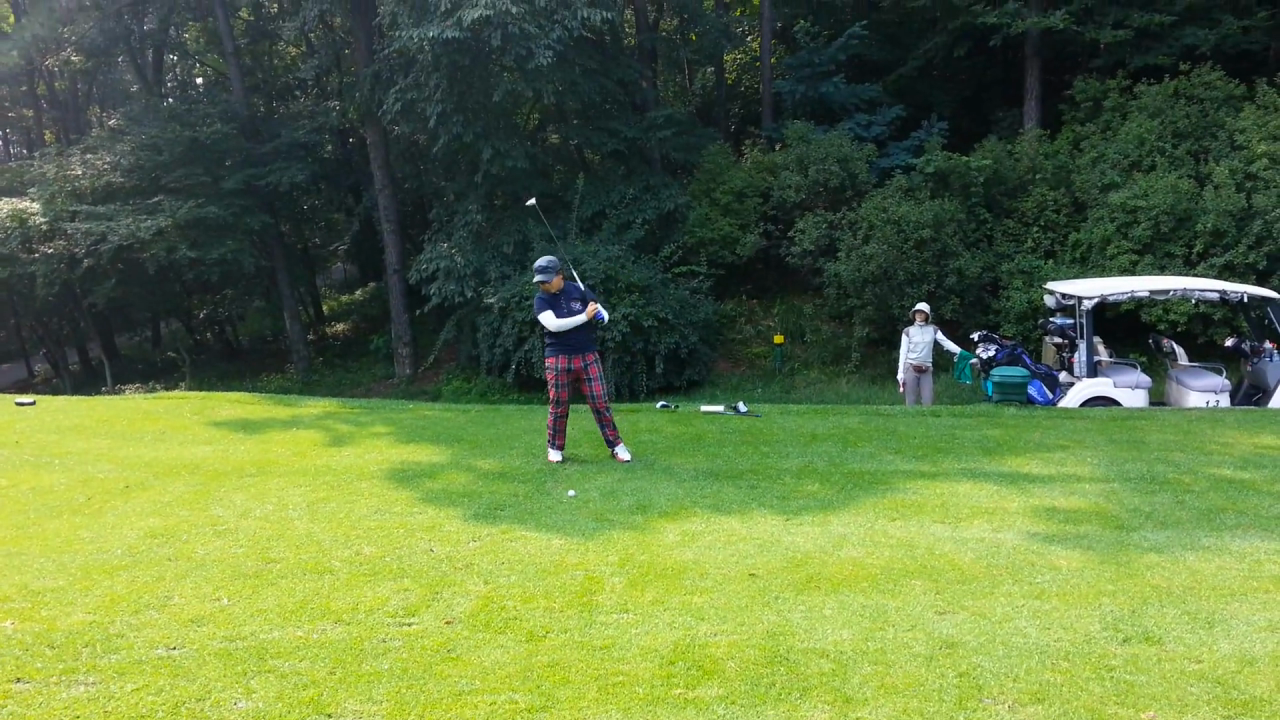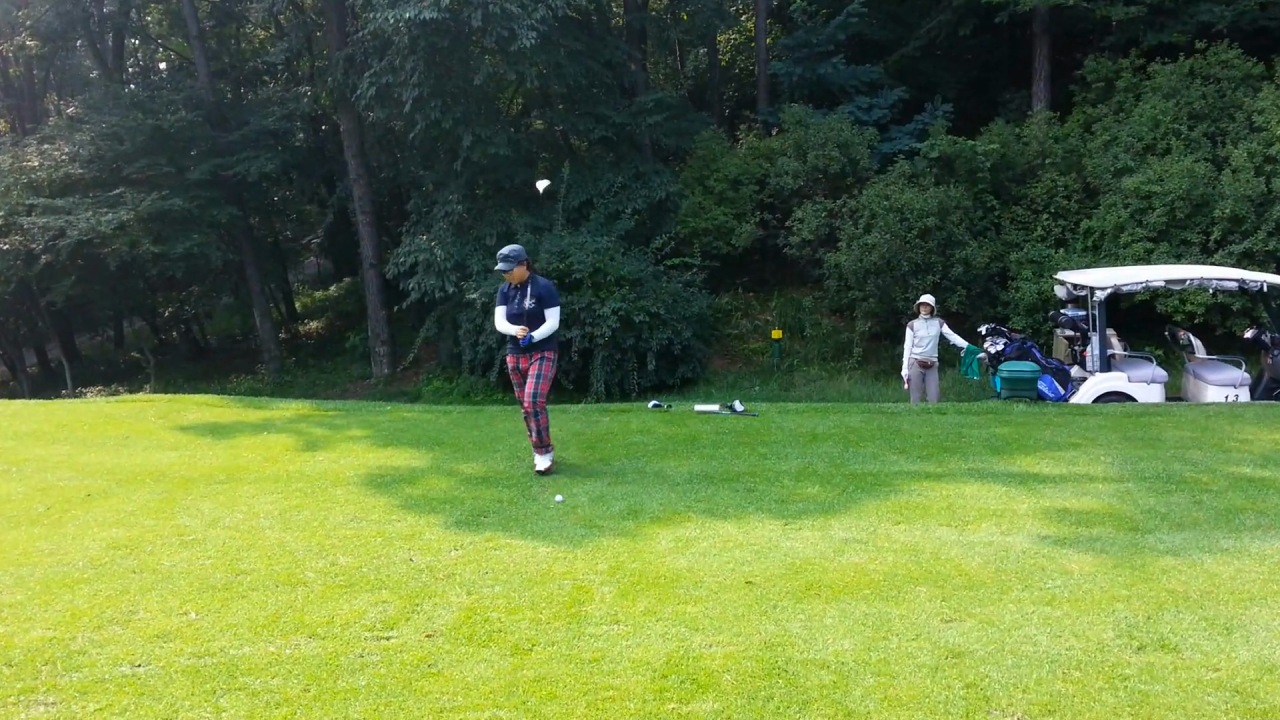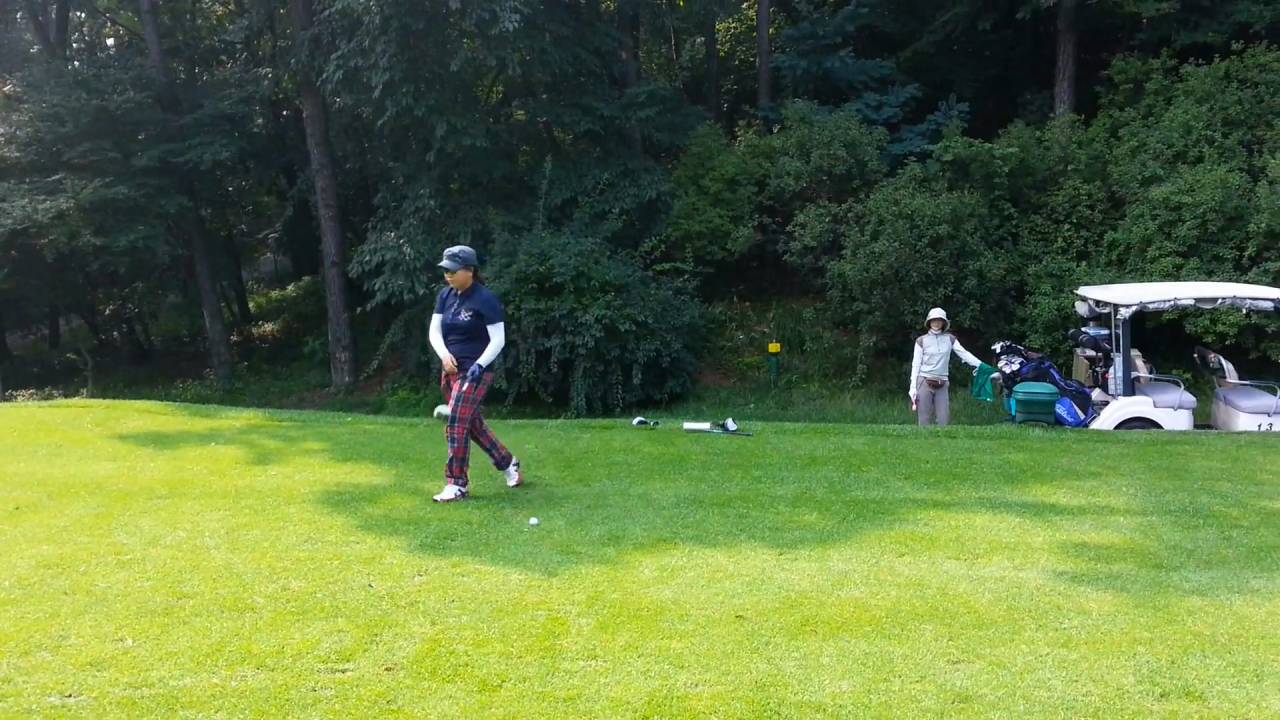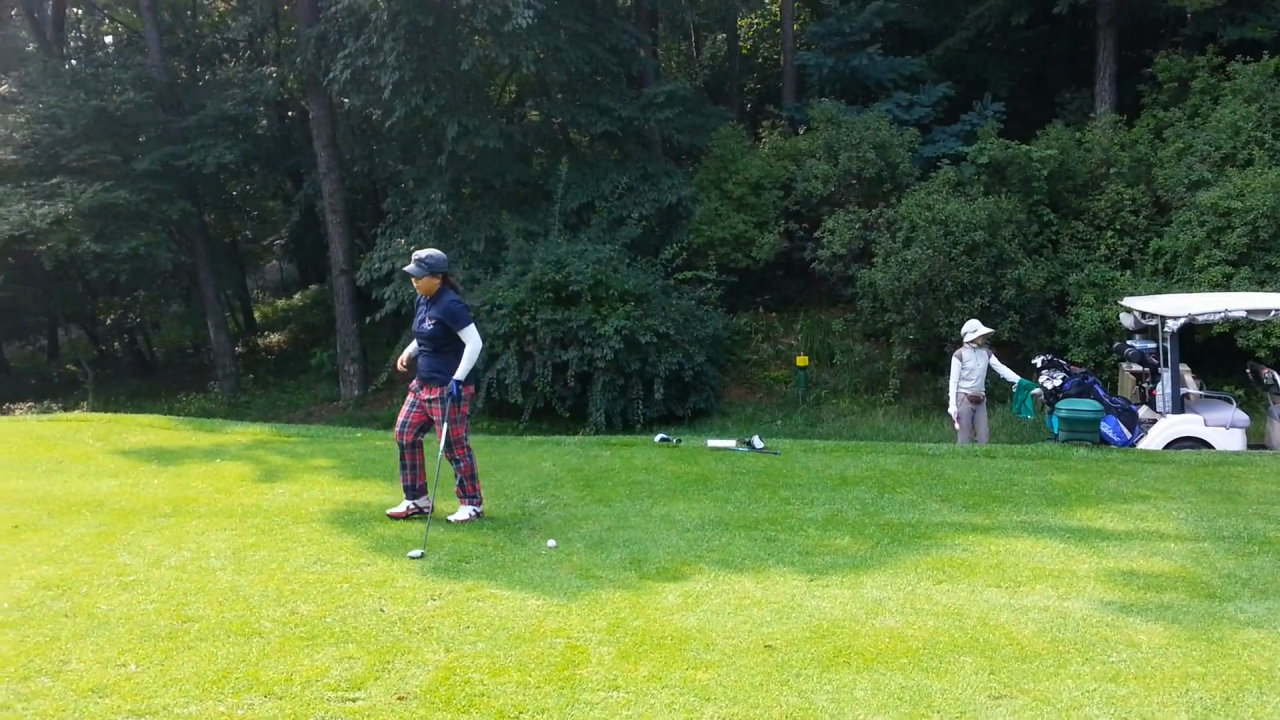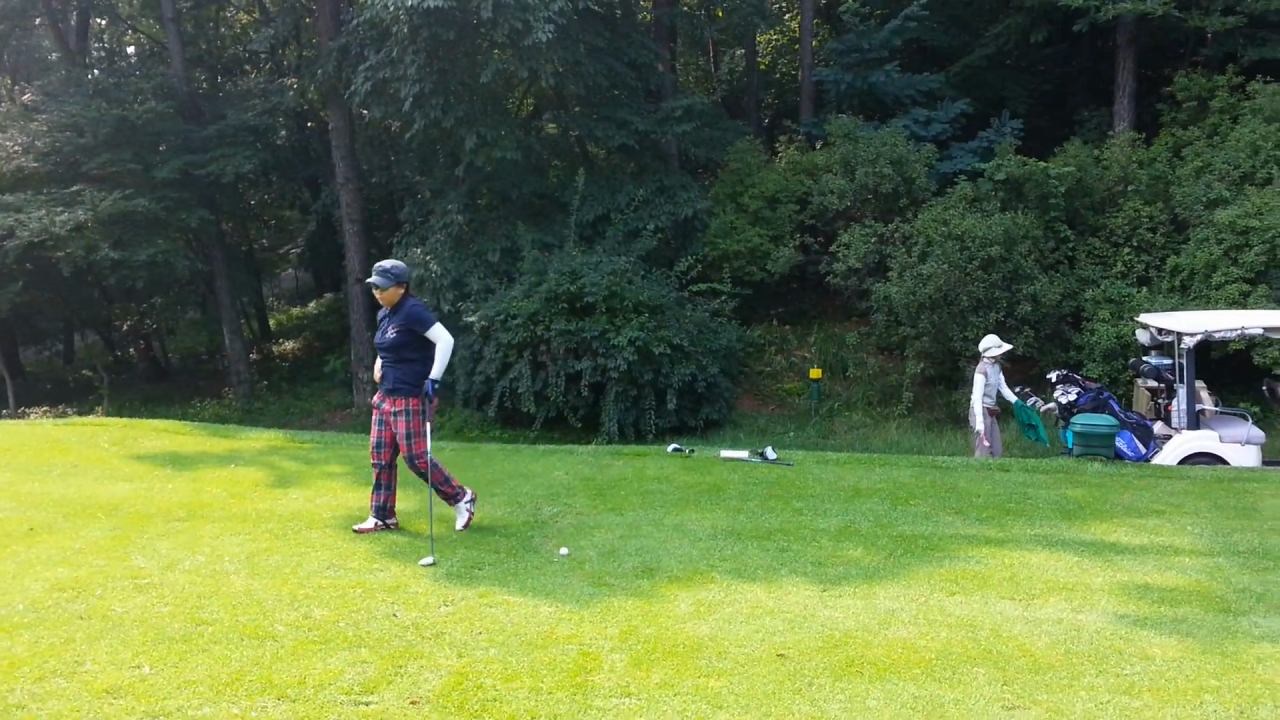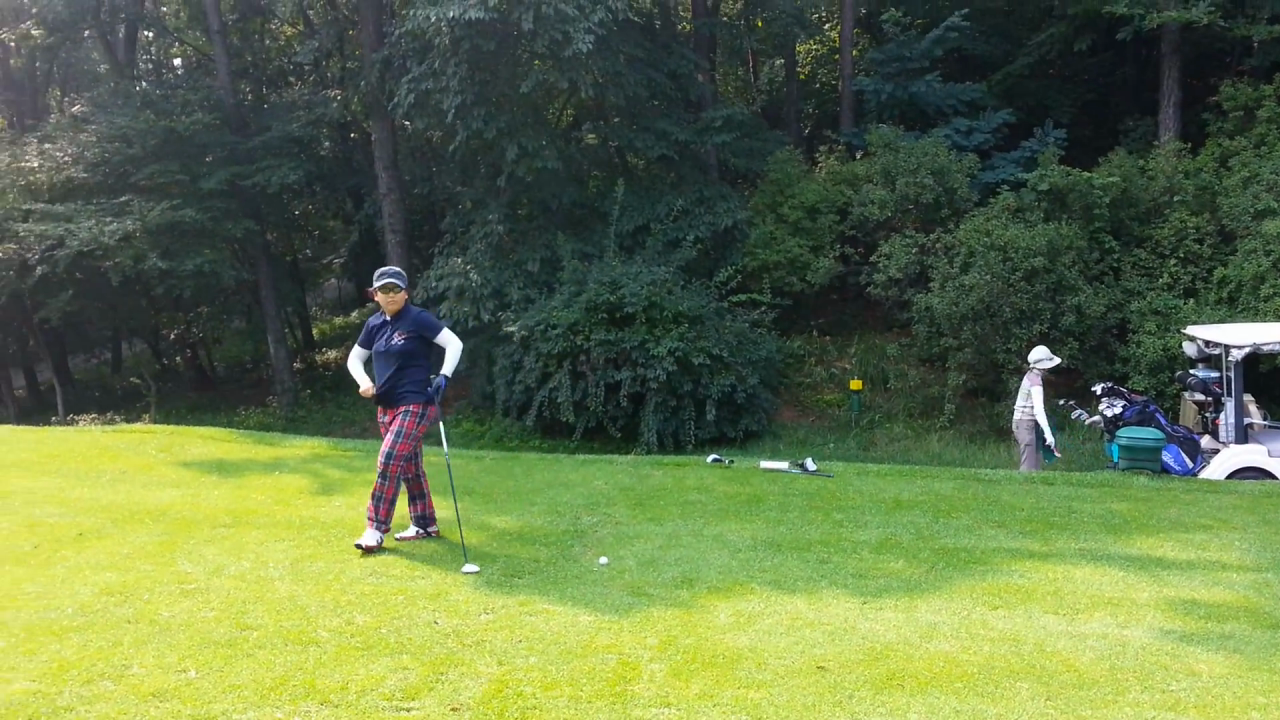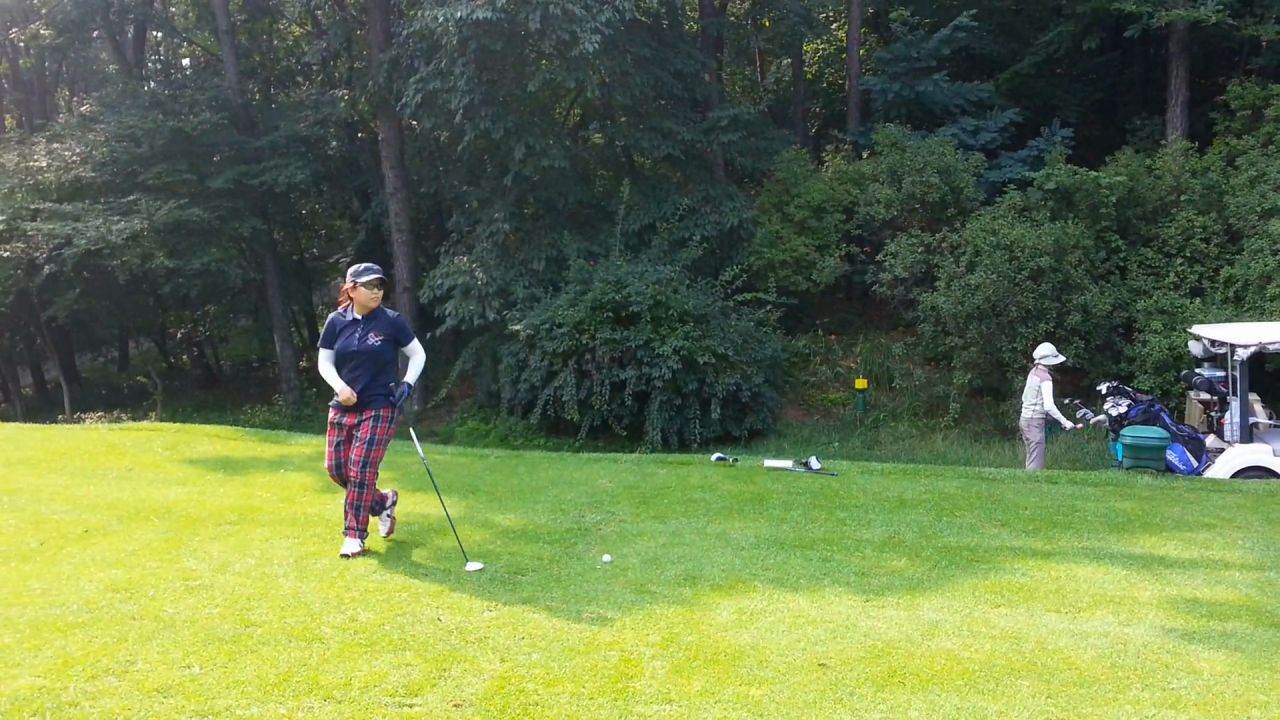
dt=0.3s
person 1, frame 1
left shoulder: (579, 291)
right shoulder: (541, 300)
left elbow: (602, 313)
right elbow: (553, 325)
left wrist: (602, 316)
right wrist: (585, 316)
left hip: (587, 355)
right hip: (558, 359)
left knee: (599, 401)
right knee: (559, 405)
right ankle: (554, 447)
person 1, frame 2
left shoulder: (544, 287)
right shoulder: (505, 290)
left elbow: (553, 322)
right elbow: (499, 321)
left wrist: (531, 337)
right wrist: (516, 330)
left hip: (543, 353)
right hip: (515, 355)
left knee: (533, 400)
right knee: (530, 403)
left ankle: (544, 452)
right ankle: (541, 451)
person 1, frame 3
left shoulder: (486, 299)
right shoulder: (445, 295)
left elbow: (498, 340)
right elbow: (434, 331)
left wrist: (478, 366)
right wrist: (444, 355)
left hip: (475, 372)
right hip: (451, 372)
left knee: (456, 424)
right knee: (472, 425)
left ankle: (457, 484)
right ankle: (507, 462)
person 1, frame 4
left shoulder: (450, 305)
right shoulder: (424, 301)
left elbow: (474, 343)
left wrist: (458, 379)
right wrist: (409, 351)
left hip: (449, 388)
right hip: (424, 383)
left knee: (455, 446)
right knee: (405, 435)
left ankle: (472, 503)
right ankle: (417, 499)
person 1, frame 5
left shoulder: (413, 311)
right shoulder: (384, 314)
left elbow: (446, 340)
left wrist: (433, 379)
right wrist: (379, 364)
left hip: (413, 398)
right hip: (386, 397)
left knee: (416, 458)
right knee: (380, 457)
left ankle: (461, 498)
right ankle: (383, 516)
person 1, frame 6
left shoulder: (418, 318)
right shoulder: (374, 324)
left elbow: (454, 344)
right elbow: (354, 359)
left wrist: (443, 377)
right wrist: (363, 381)
left hip: (415, 404)
right hip: (387, 406)
left knee: (389, 462)
right knee: (409, 466)
left ankle: (376, 528)
right ankle: (425, 525)
person 1, frame 7
left shoulder: (391, 321)
right shoulder: (336, 322)
left elbow: (418, 354)
right elbow: (324, 362)
left wrist: (407, 384)
right wrist: (340, 386)
left hip: (378, 409)
right hip: (342, 408)
left knee: (360, 471)
right knee: (336, 469)
left ankle: (355, 534)
right ankle: (382, 502)
